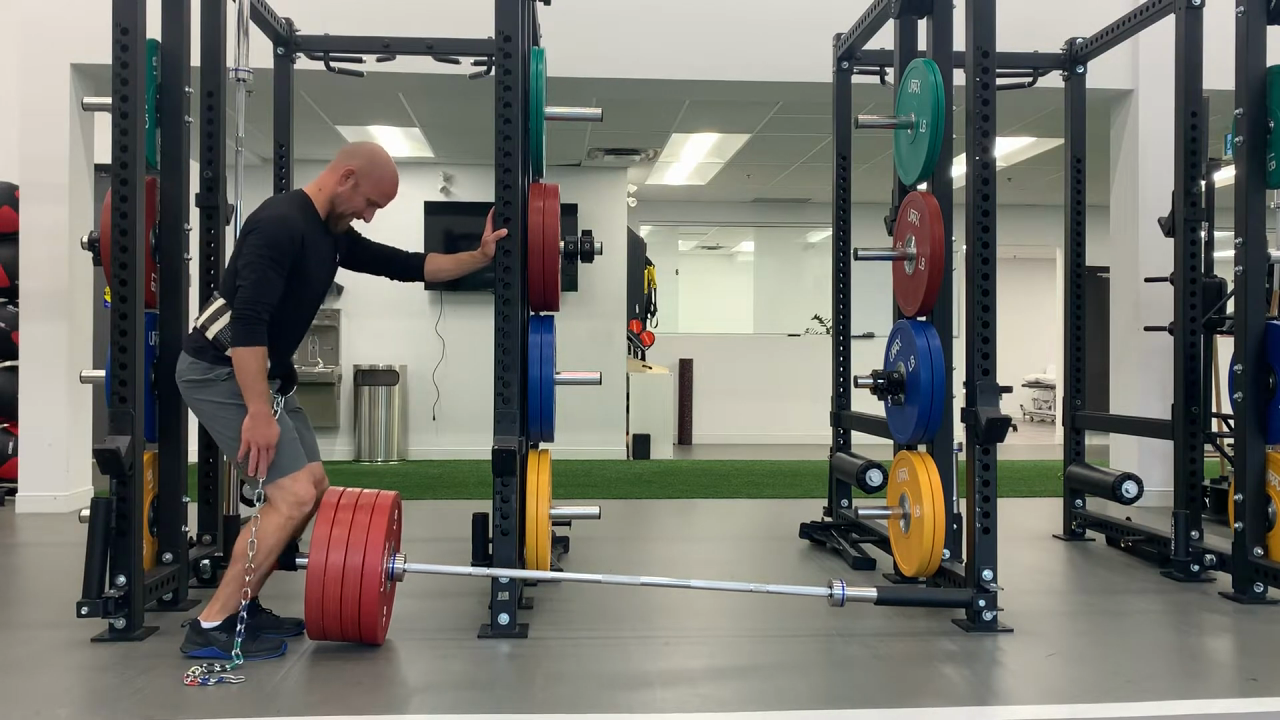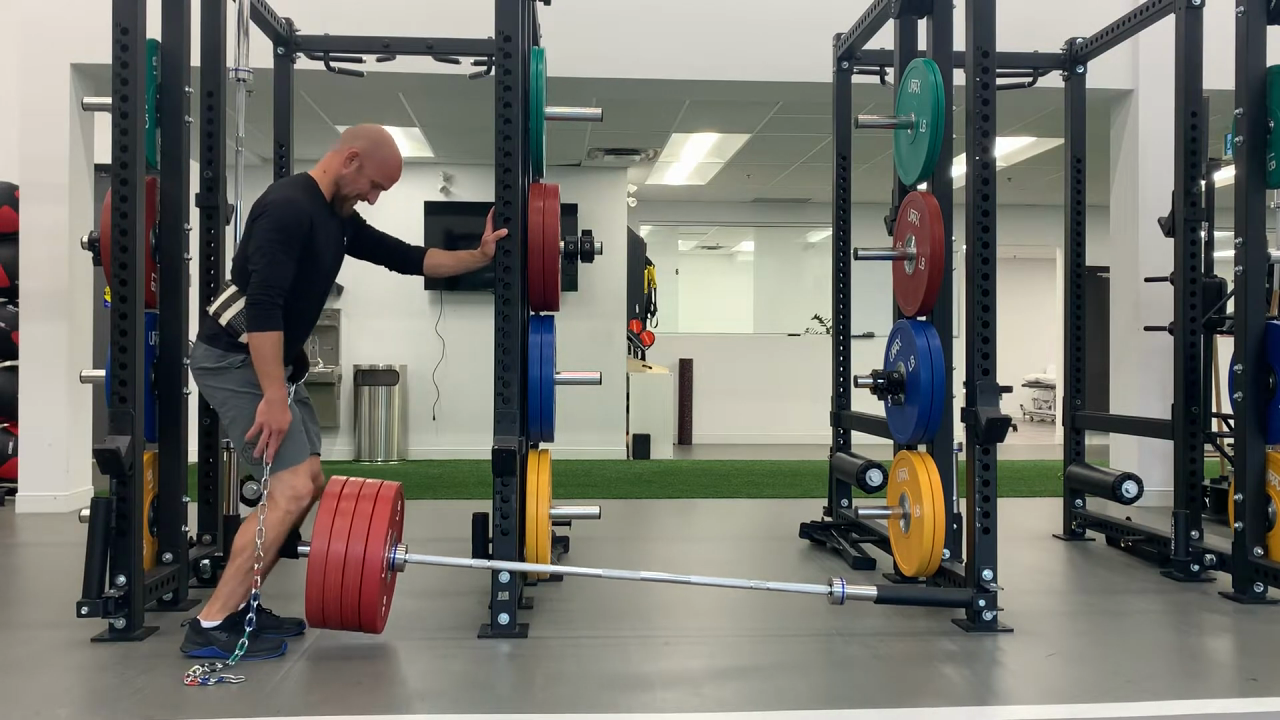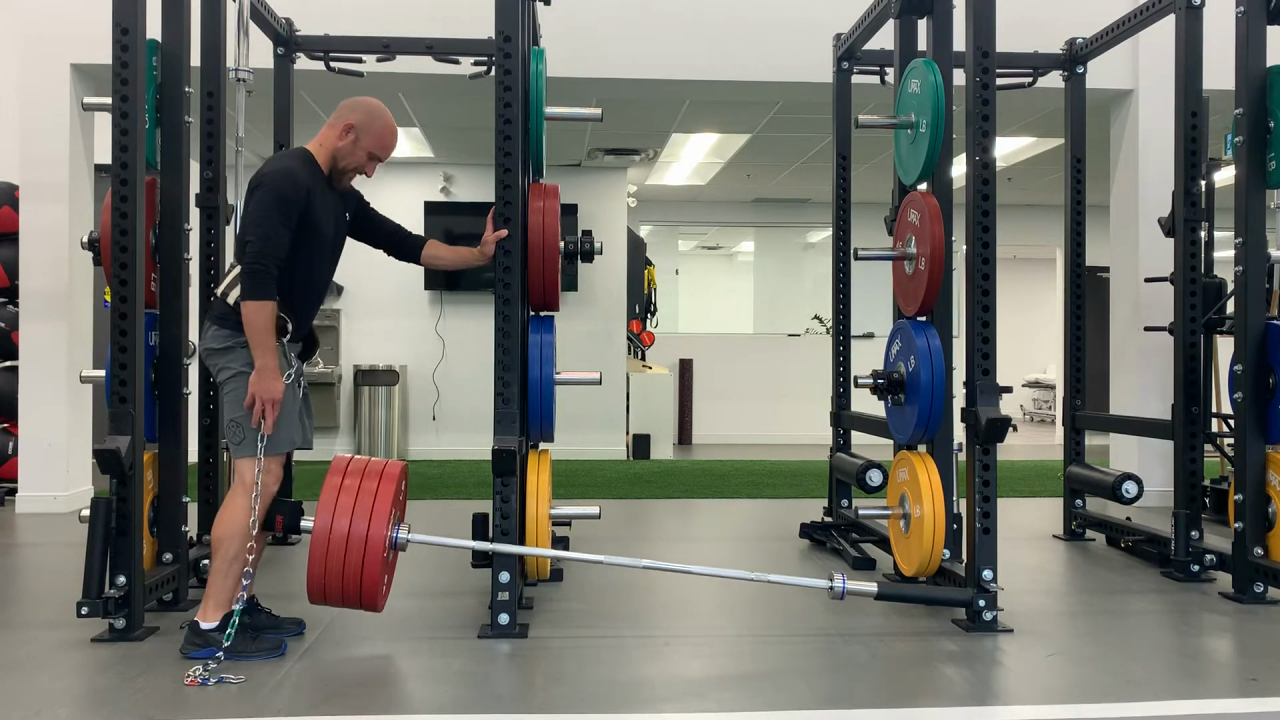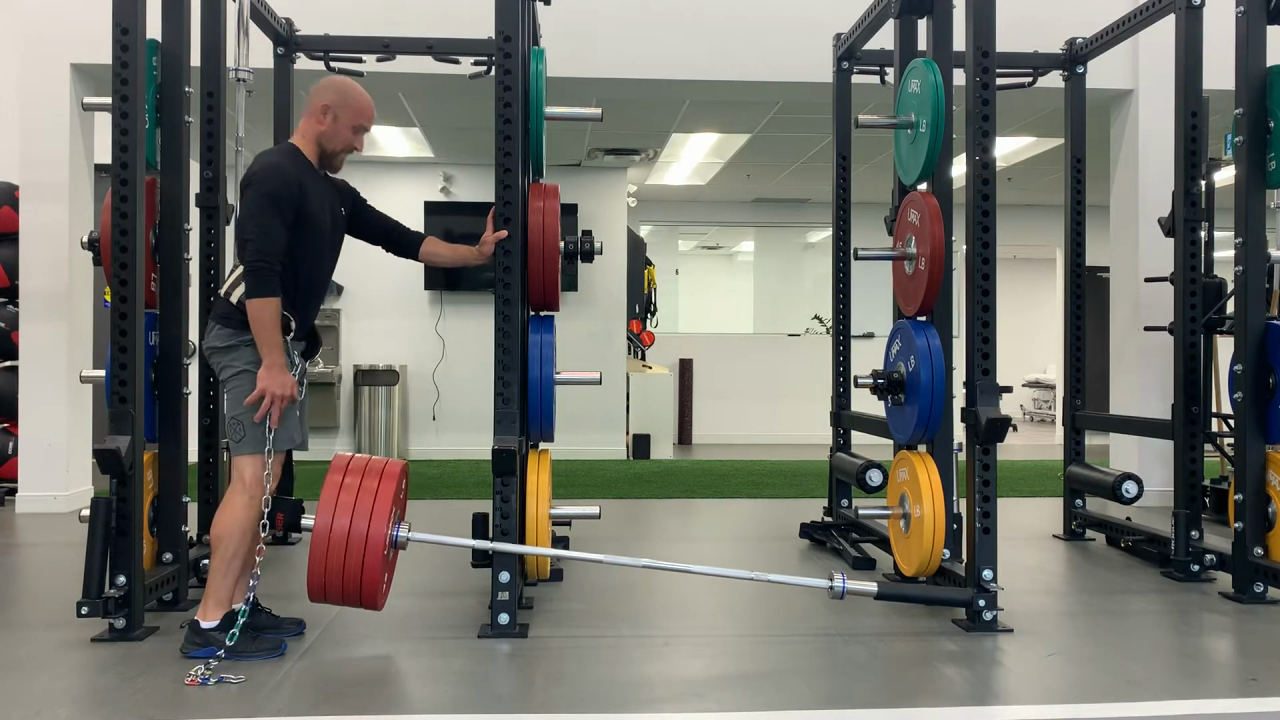
dt=0.4s
person 1, frame 1
left shoulder: (331, 234)
right shoulder: (281, 223)
left elbow: (403, 265)
right elbow: (247, 320)
left wrist: (478, 257)
right wrist: (260, 413)
left hip: (261, 372)
right hip: (219, 370)
left knee: (312, 491)
right knee: (293, 497)
left ankle: (238, 607)
right ankle: (211, 626)
person 1, frame 2
left shoulder: (337, 218)
right shoulder: (289, 206)
left elbow: (405, 258)
right elbow: (262, 306)
left wrist: (478, 257)
right wrist: (273, 397)
left hip: (270, 360)
right hip: (234, 358)
left knee: (307, 484)
right knee: (290, 491)
left ankle: (238, 608)
right ankle: (210, 626)
person 1, frame 3
left shoulder: (339, 196)
right shoulder: (284, 177)
left elbow: (404, 245)
right elbow: (258, 275)
left wrist: (476, 256)
right wrist: (266, 366)
left hip: (278, 342)
right hip: (247, 339)
left knee: (268, 477)
right knee: (257, 479)
left ankle: (237, 605)
right ankle: (209, 628)
person 1, frame 4
left shoulder: (332, 191)
right shoulder: (275, 174)
left elbow: (398, 239)
right elbow: (260, 274)
left wrist: (474, 254)
right wrist: (272, 364)
left hip: (281, 342)
right hip: (251, 341)
left knee: (263, 477)
right knee: (253, 477)
left ankle: (235, 606)
right ankle: (208, 626)
